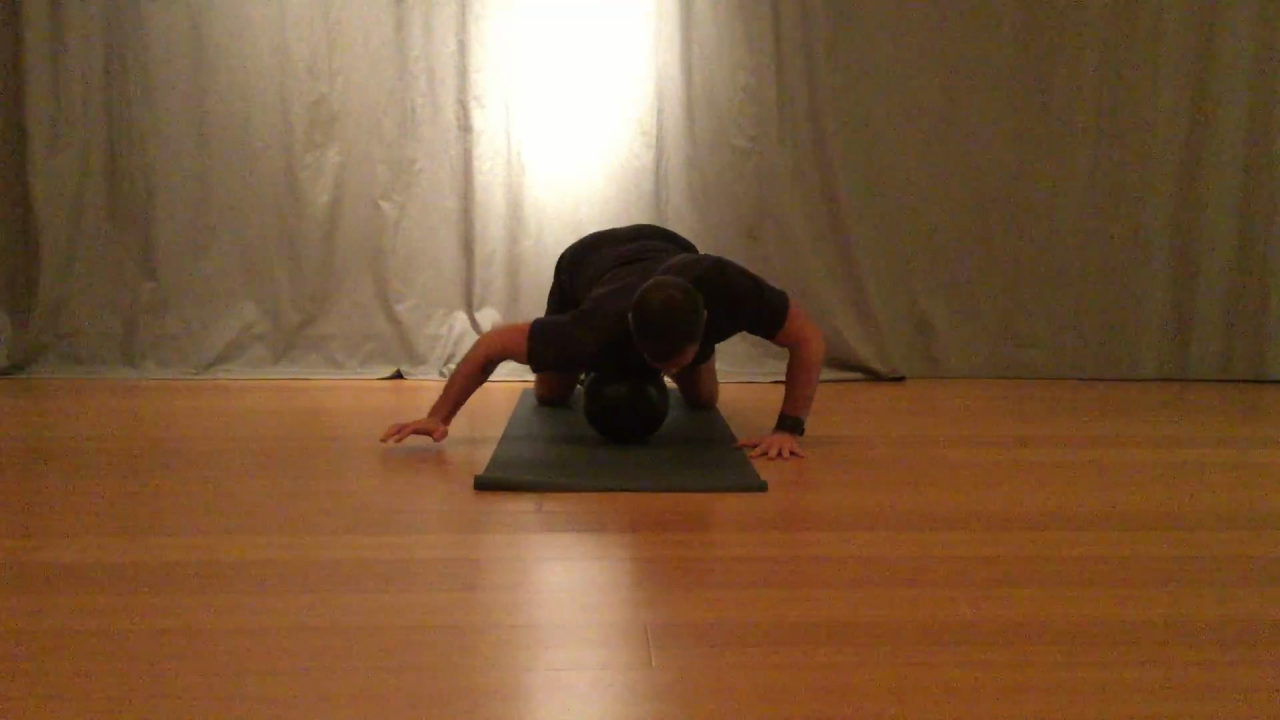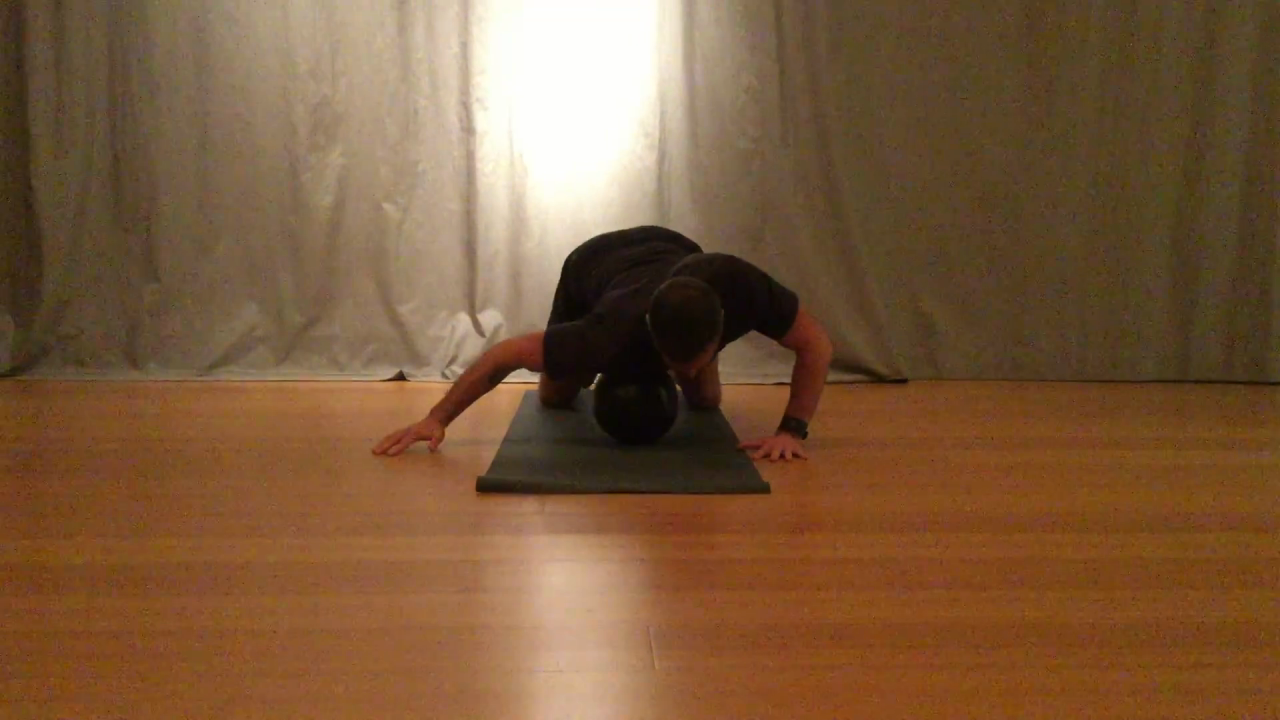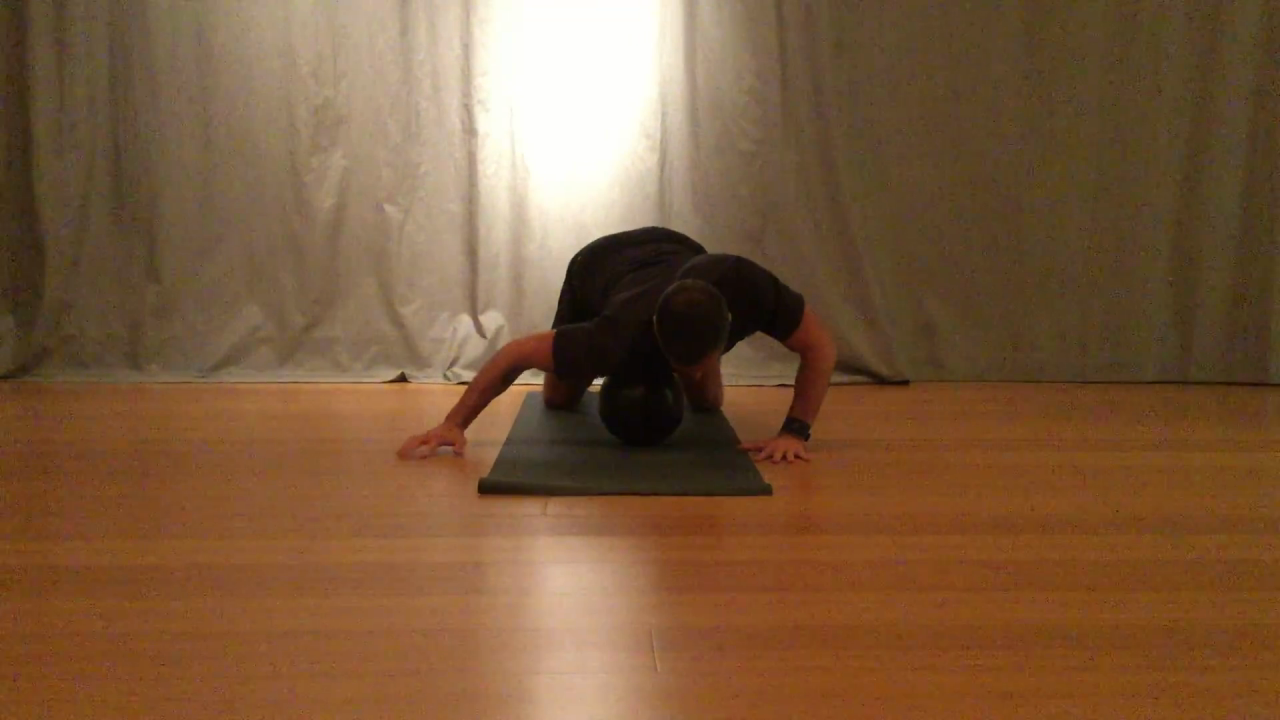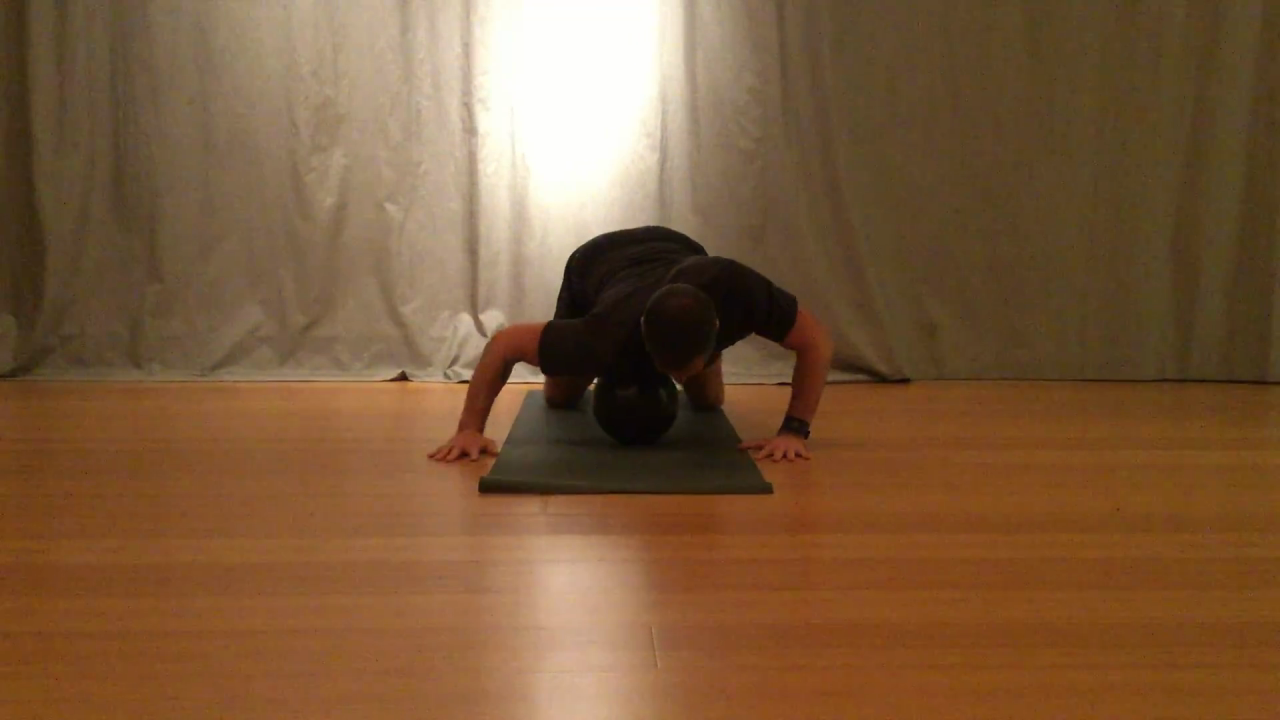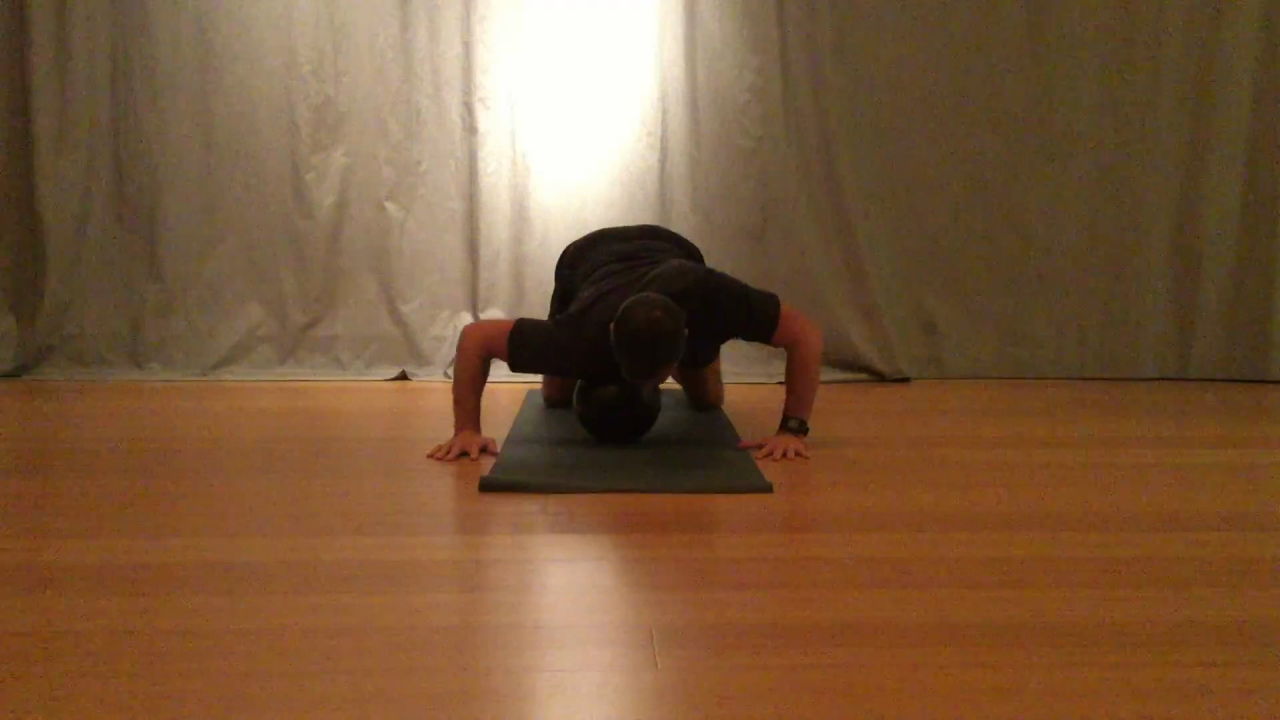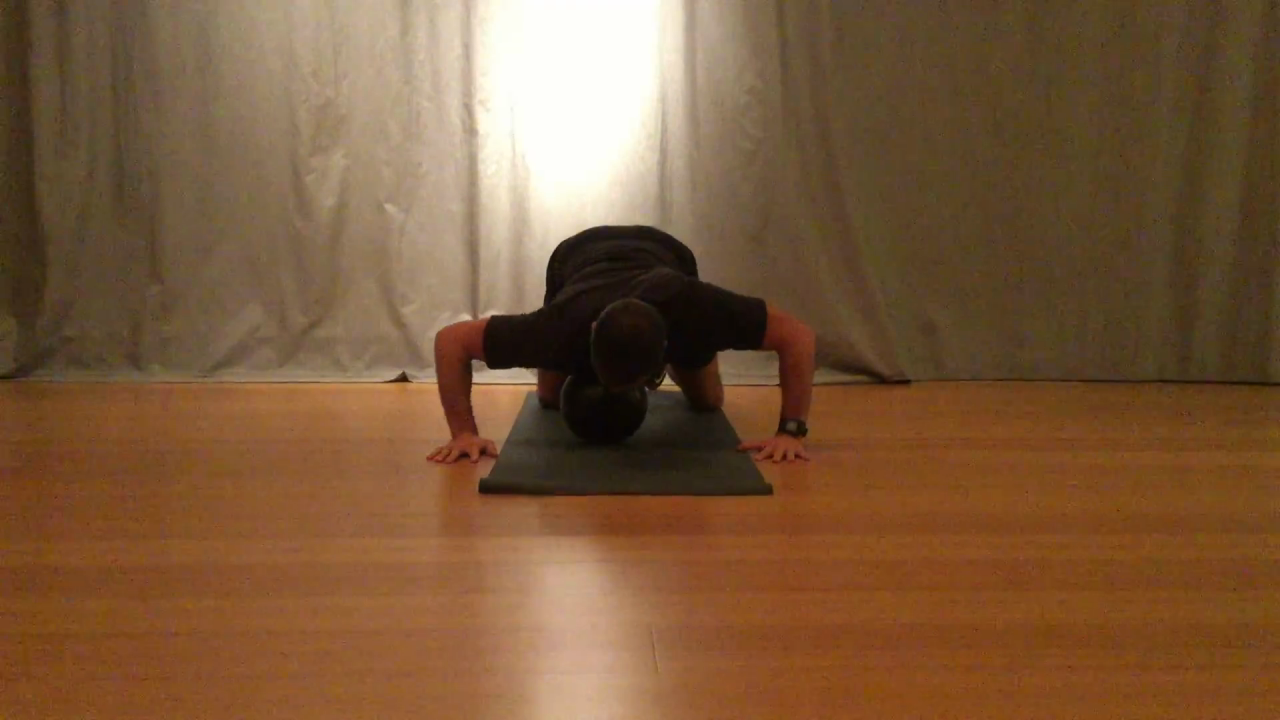
dt=0.4s
person 1, frame 1
left shoulder: (723, 287)
right shoulder: (597, 327)
left elbow: (809, 341)
right elbow: (491, 343)
left wrist: (788, 427)
right wrist: (438, 416)
left hip: (667, 252)
right hip: (584, 264)
left knee: (703, 397)
right knee: (551, 394)
right ankle: (587, 365)
person 1, frame 2
left shoulder: (737, 285)
right shoulder: (614, 330)
left elbow: (816, 345)
right elbow: (505, 353)
left wrist: (792, 429)
right wrist: (436, 419)
left hip: (672, 253)
right hip: (592, 266)
left knee: (706, 399)
right knee: (555, 397)
right ankle: (590, 368)
person 1, frame 3
left shoulder: (744, 286)
right shoulder: (622, 334)
left elbow: (821, 347)
right elbow: (517, 351)
left wrist: (794, 430)
right wrist: (454, 423)
left hip: (675, 254)
right hip: (596, 268)
left knee: (708, 401)
right knee: (559, 398)
right ankle: (604, 363)
person 1, frame 4
left shoulder: (733, 289)
right shoulder: (608, 336)
left elbow: (817, 343)
right elbow: (503, 343)
left wrist: (794, 430)
right wrist: (470, 427)
left hip: (676, 255)
right hip: (594, 265)
left knee: (709, 400)
right knee: (559, 398)
person 1, frame 5
left shoulder: (707, 296)
right shoulder: (580, 336)
left elbow: (807, 337)
right elbow: (474, 337)
left wrist: (792, 428)
right wrist: (467, 428)
left hip: (670, 254)
right hip: (585, 260)
left knee: (708, 398)
right knee: (556, 397)
left ankle: (680, 375)
person 1, frame 6
left shoulder: (691, 307)
right shoulder: (561, 327)
left elbow: (798, 337)
right elbow: (449, 341)
left wrist: (791, 430)
right wrist: (463, 432)
left hip: (662, 256)
right hip: (578, 257)
left knee: (708, 400)
right knee: (551, 399)
left ankle: (669, 367)
